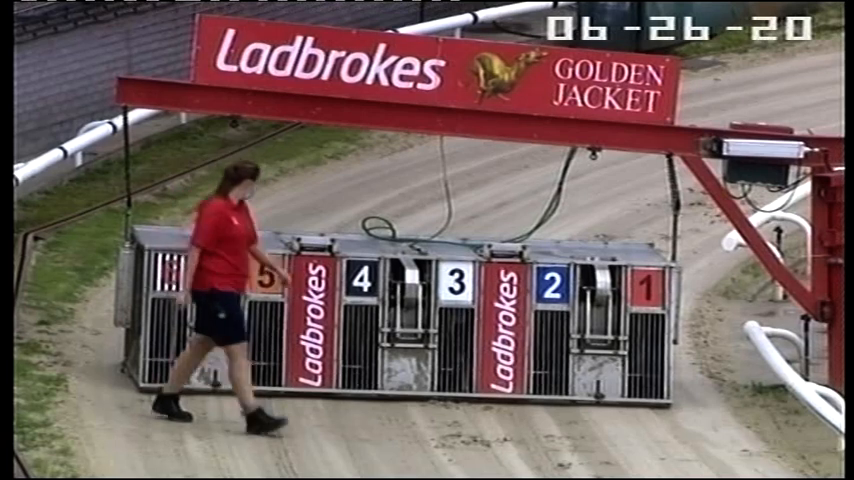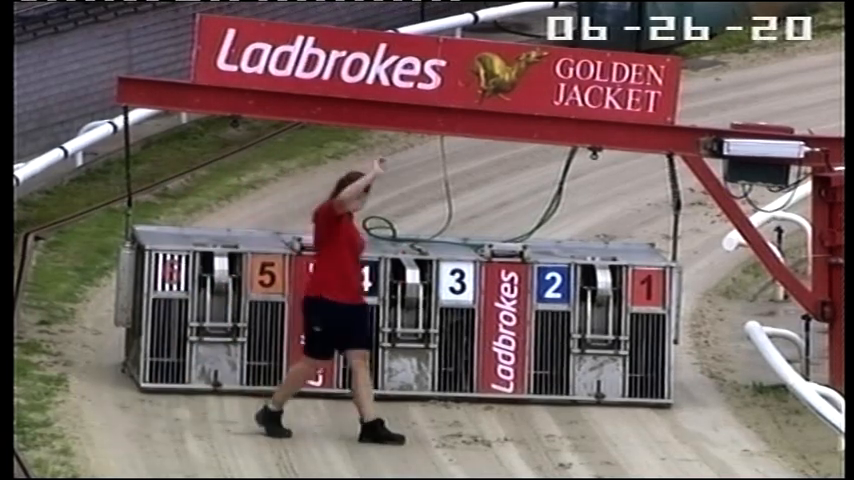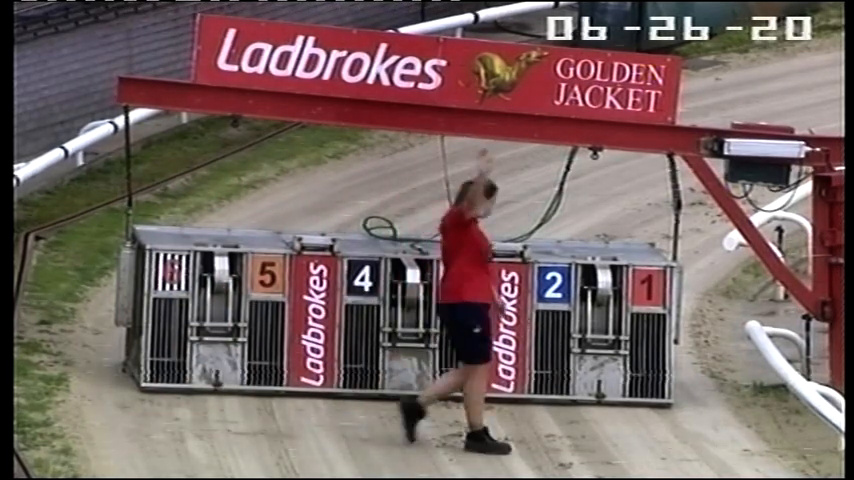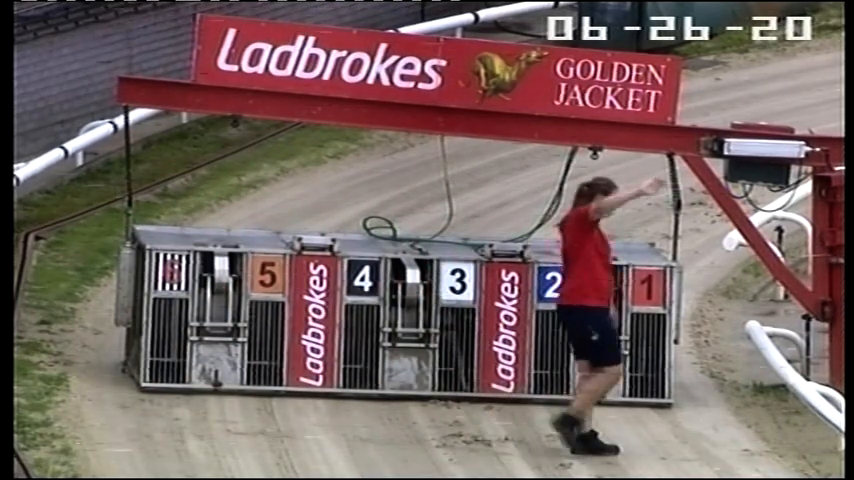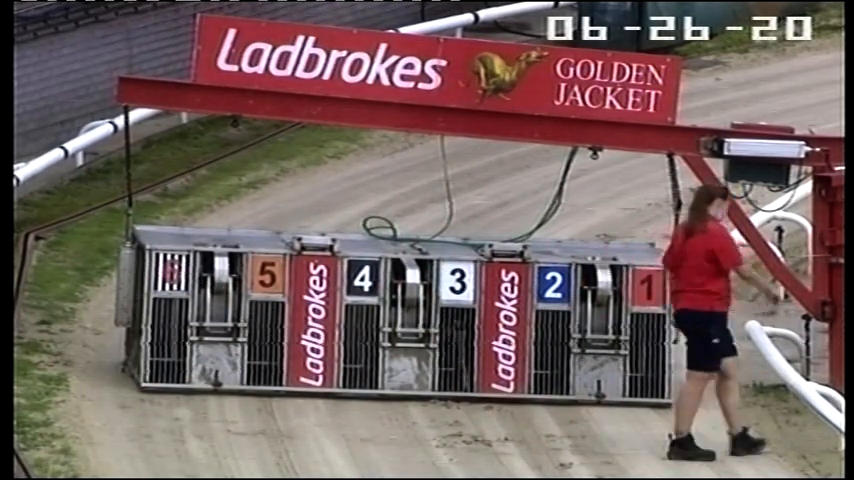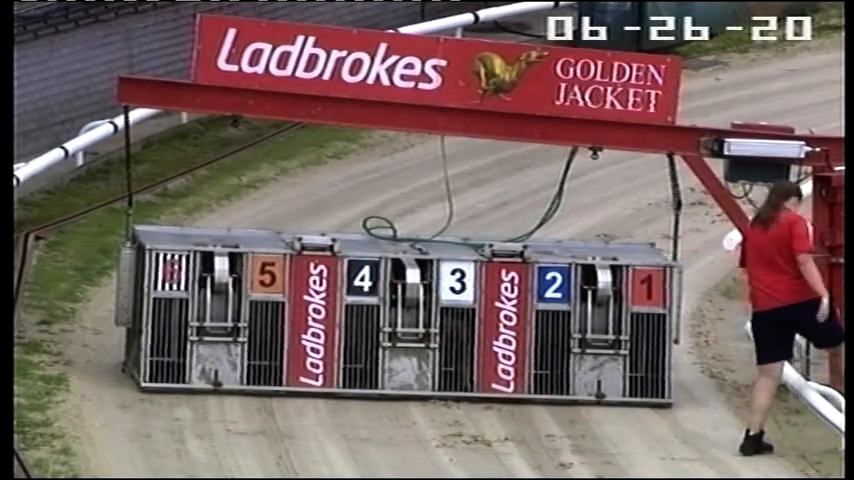
dt=0.7s
person 1, frame 1
left shoulder: (242, 209)
right shoulder: (214, 209)
left elbow: (252, 245)
right elbow: (195, 249)
left wrist: (276, 268)
right wrist: (186, 289)
left hip: (229, 289)
right hip: (215, 290)
left knee: (199, 347)
right knee: (238, 351)
left ankle: (166, 398)
right ankle: (253, 415)
person 1, frame 2
left shoulder: (347, 221)
right shoulder: (329, 216)
right elbow: (344, 196)
right wrist: (372, 175)
left hip: (352, 301)
right hip: (327, 301)
left knee: (361, 363)
right knee: (312, 365)
left ankle: (371, 426)
right ankle: (271, 413)
person 1, frame 3
left shoulder: (470, 227)
right shoulder: (457, 220)
right elbow: (470, 201)
left wrist: (492, 295)
right wrist: (482, 176)
left hip: (471, 303)
right hip: (463, 304)
left knee: (469, 370)
right knee: (478, 369)
left ankle: (416, 405)
right ankle: (477, 435)
person 1, frame 4
left shoulder: (589, 226)
right shoulder: (579, 218)
right elbow: (604, 207)
right wrist: (639, 191)
left hip: (585, 307)
right hip: (584, 308)
left knee: (590, 372)
right knee: (611, 371)
left ankle: (584, 436)
right ankle: (570, 419)
person 1, frame 5
left shoulder: (684, 230)
right shoulder: (715, 232)
left elbow: (671, 270)
right elbow: (742, 271)
left wrist: (679, 303)
right wrist: (769, 290)
left hip: (690, 310)
right hip: (705, 312)
left knee: (728, 370)
right knee: (699, 376)
left ankle: (739, 437)
right ankle: (680, 442)
person 1, frame 6
left shoulder: (753, 228)
right shoulder: (795, 221)
left elbow: (749, 266)
right elbow: (804, 259)
right wrist: (823, 293)
left hip: (767, 309)
right hip: (803, 302)
left knee: (768, 374)
right knee: (838, 346)
left ankle: (752, 437)
